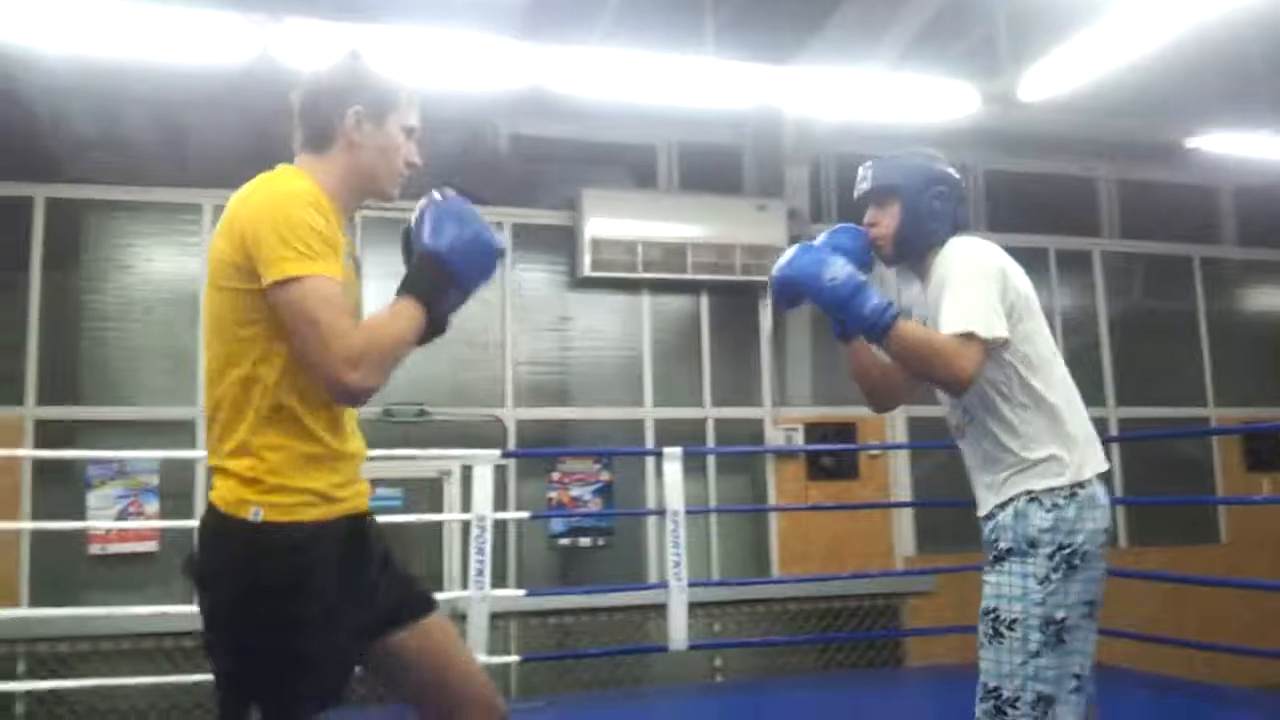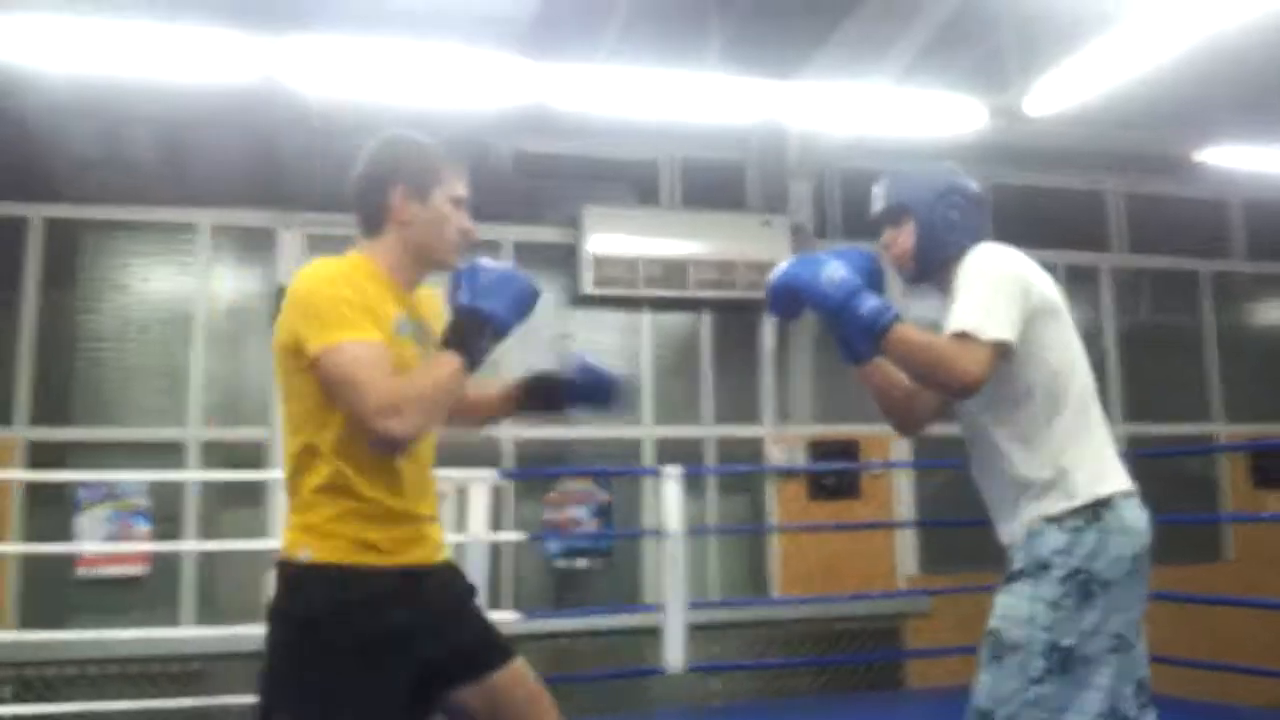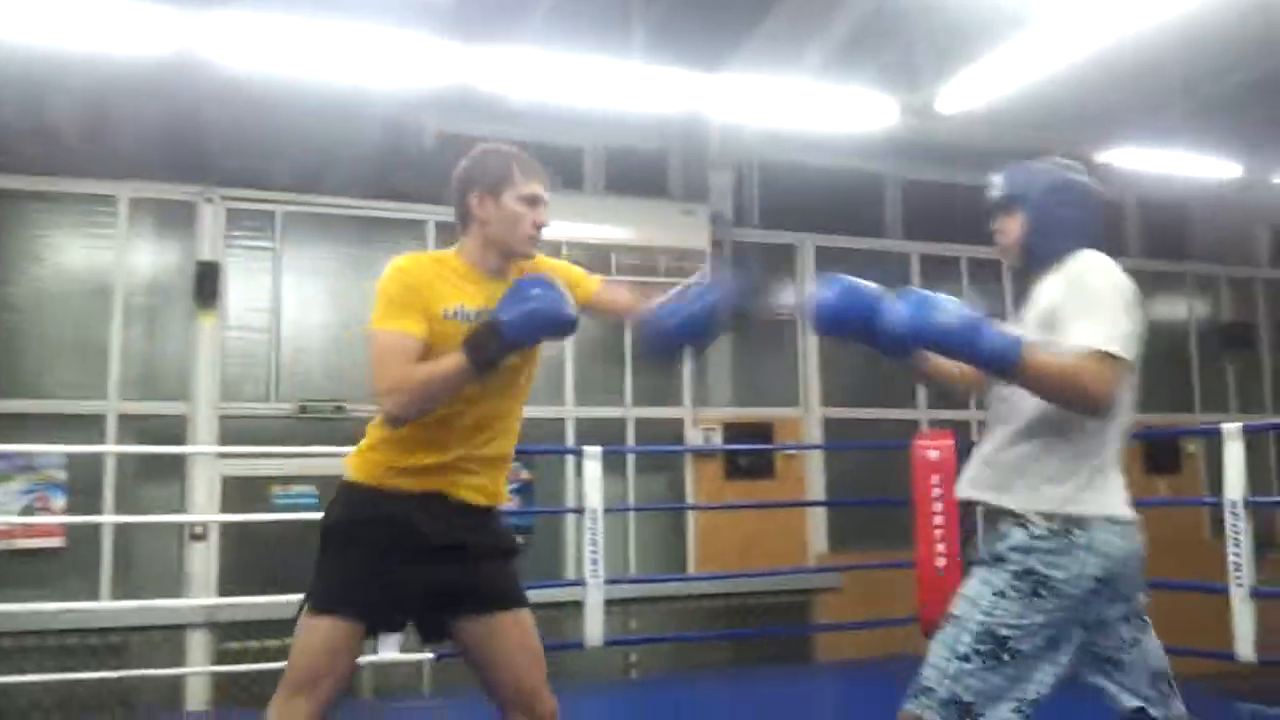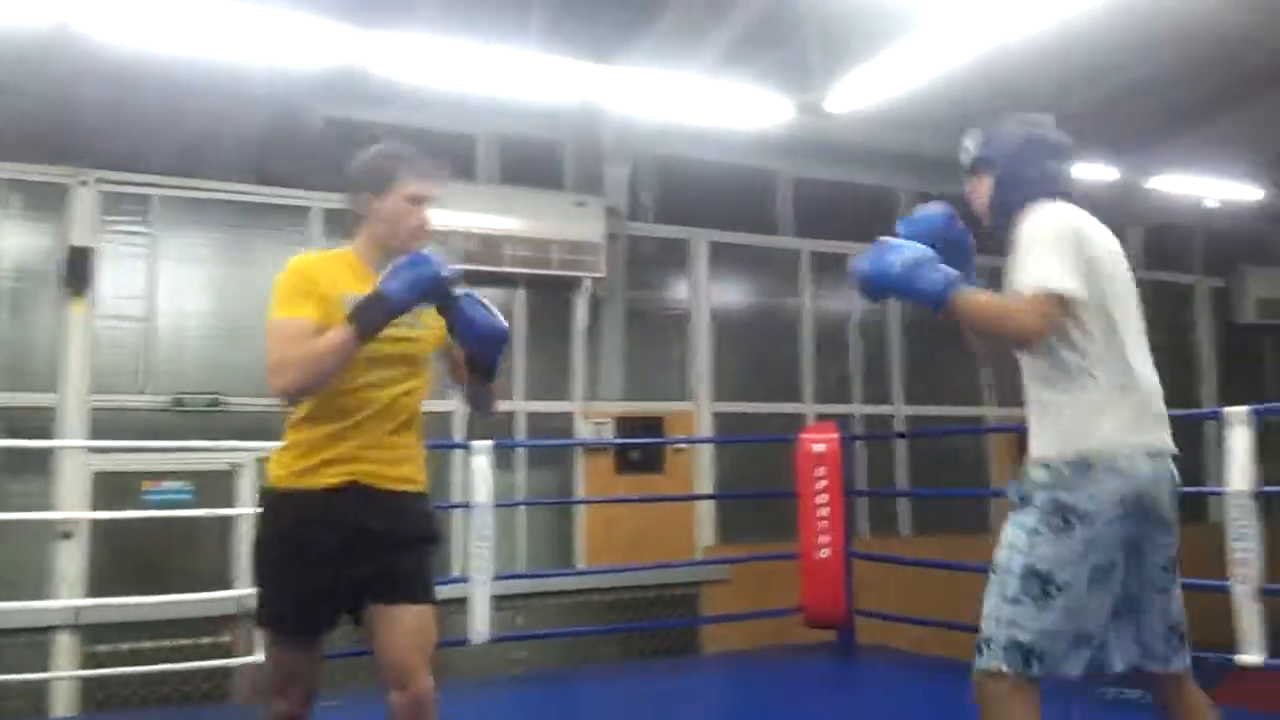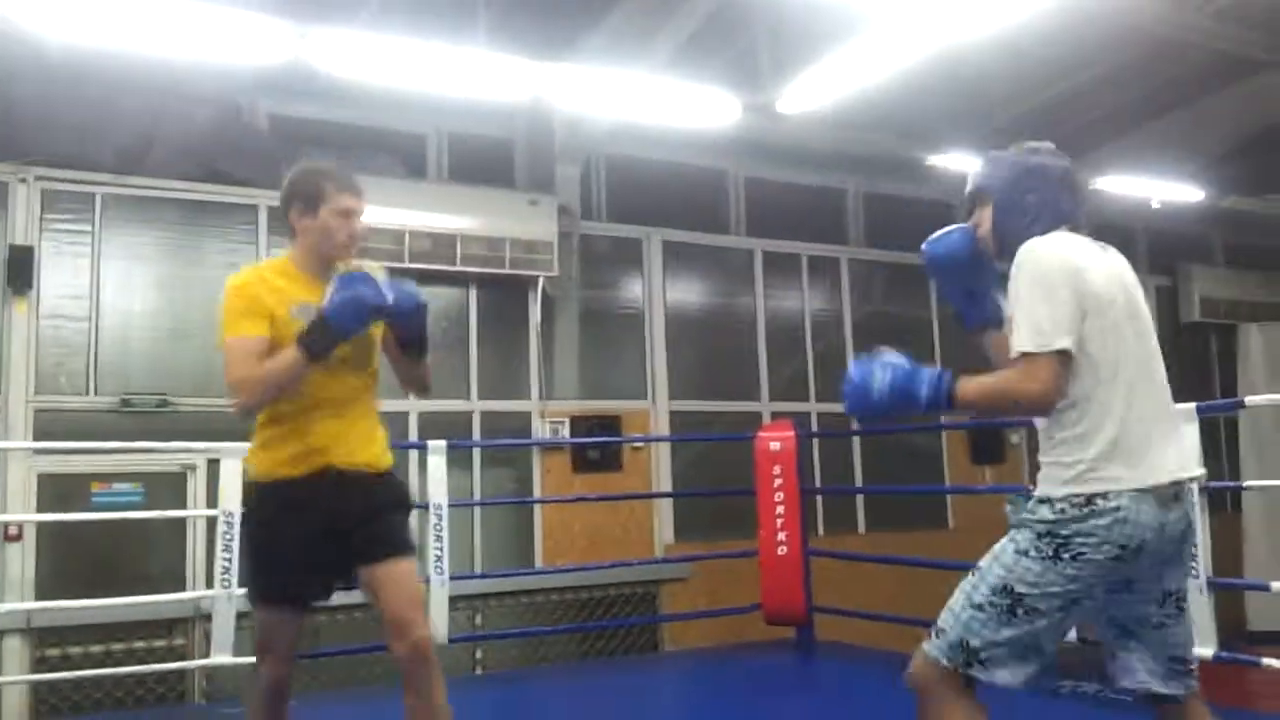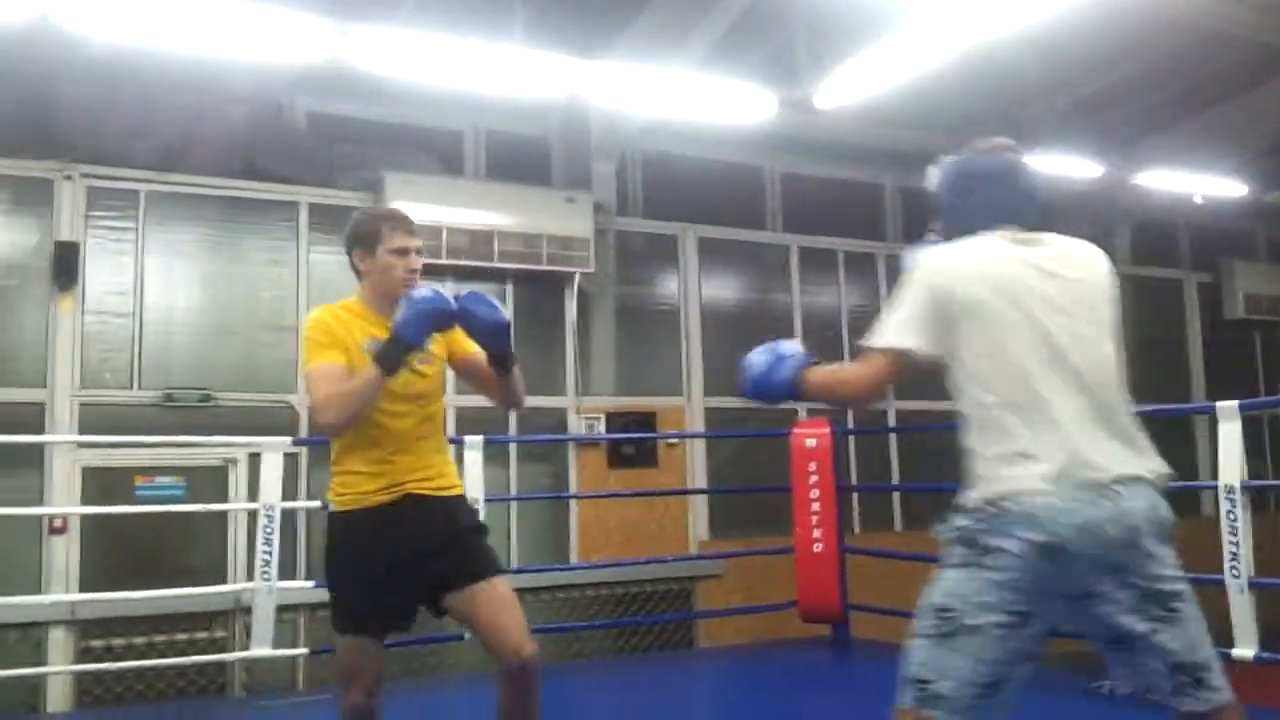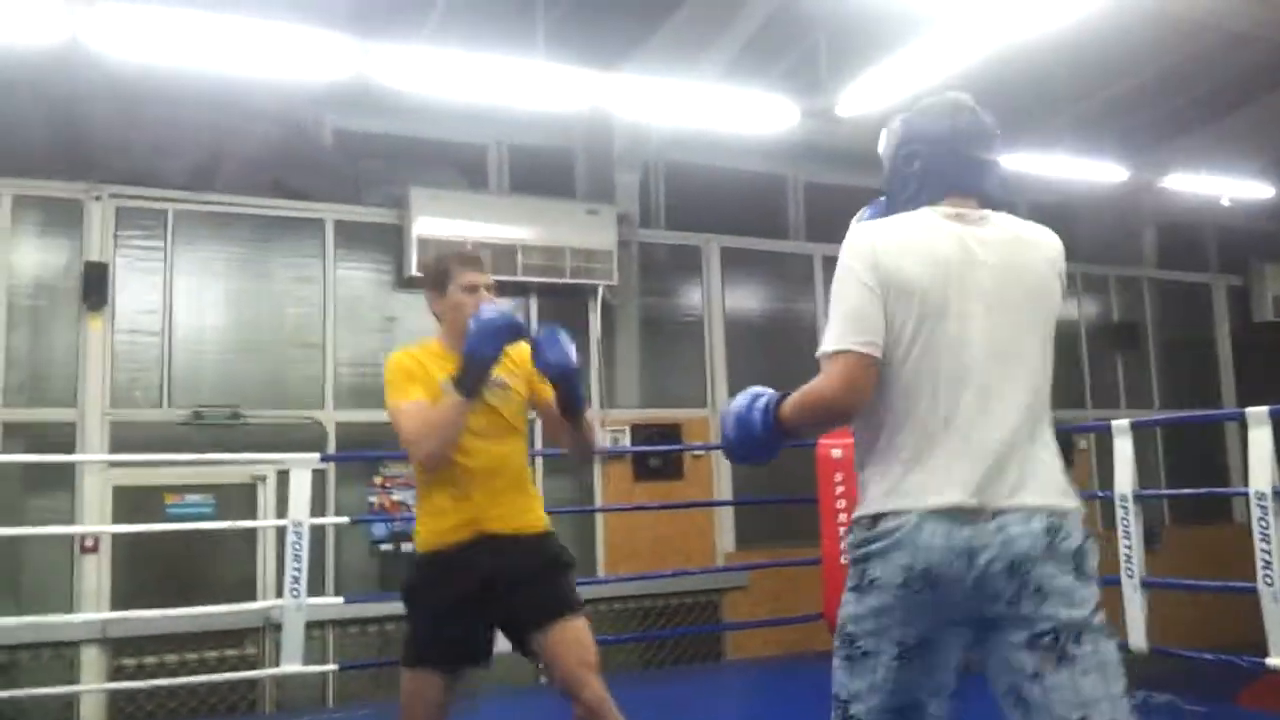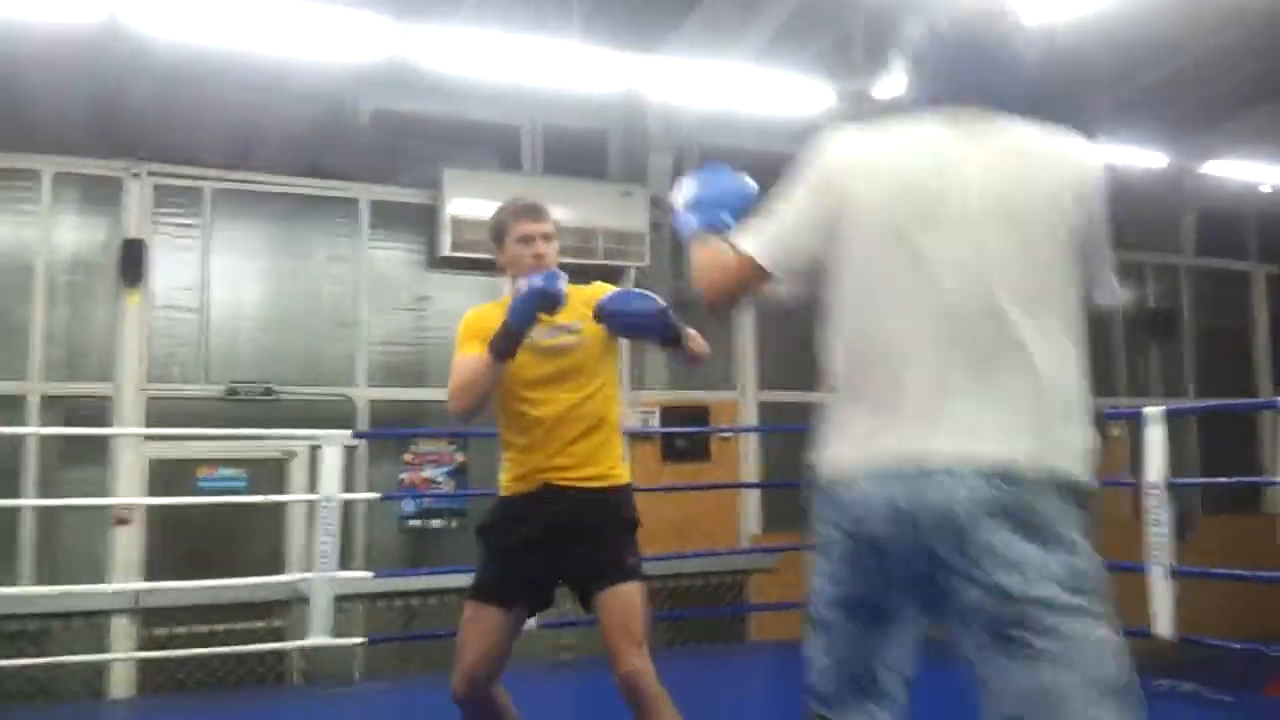
dt=0.3s
person 1, frame 1
left shoulder: (969, 258)
right shoulder: (937, 289)
left elbow: (959, 371)
right elbow: (884, 392)
left wrist: (860, 300)
right wrist: (845, 317)
left hip: (1043, 504)
right hip: (1028, 508)
person 1, frame 2
left shoulder: (992, 265)
right shoulder: (977, 291)
left elbow: (963, 374)
right elbow: (912, 415)
left wrist: (853, 306)
right wrist: (853, 335)
left hip: (1073, 527)
right hip: (1093, 523)
person 1, frame 3
left shoulder: (1092, 273)
right shoulder: (1051, 296)
left elbow: (1093, 389)
right elbow: (965, 376)
left wrist: (984, 340)
right wrist: (891, 325)
left hip: (1053, 538)
right hip: (1097, 537)
person 1, frame 4
left shoulder: (1052, 222)
right shoulder: (1082, 234)
left elbow: (1031, 324)
right elbow: (1034, 340)
left wrist: (931, 282)
right wrist: (952, 272)
left hip: (1087, 471)
right hip: (1144, 468)
right knee: (1168, 670)
person 1, frame 5
left shoulder: (1043, 256)
right shoulder: (1108, 260)
left elbow: (1036, 387)
left wrist: (928, 389)
right wrist: (976, 302)
left hip: (1090, 508)
right hip: (1163, 505)
person 1, frame 6
left shoulder: (943, 265)
right shoulder: (1092, 262)
left elbow: (866, 378)
left wrist: (789, 375)
left hip: (1016, 516)
right hip: (1124, 503)
person 1, frame 7
left shoulder: (875, 242)
right shoulder: (1044, 248)
left elbow: (844, 392)
left wrist: (769, 414)
left hip: (907, 534)
right hip: (1034, 529)
person 1, frame 8
left shoulder: (846, 154)
right shoulder: (1071, 166)
left elbow: (716, 285)
left wrist: (702, 223)
left hip: (862, 483)
right hip: (1010, 492)
person 2, frame 1
left shoulder: (314, 215)
right shoulder: (282, 203)
right elbow: (350, 371)
left wrist: (426, 298)
right wrist: (430, 287)
left hip: (335, 526)
right hip: (278, 538)
person 2, frame 2
left shoulder: (441, 293)
right shoulder: (328, 289)
right elbow: (395, 420)
left wrist: (537, 392)
right wrist: (469, 335)
left hip: (419, 576)
right hip: (339, 584)
person 2, frame 3
left shoulder: (546, 280)
right shoulder: (414, 276)
left elbow: (643, 310)
right elbow: (396, 401)
left wrist: (692, 304)
right wrist: (493, 341)
left hip: (471, 518)
right hip: (380, 505)
person 2, frame 4
left shoulder: (433, 291)
right shoulder: (307, 274)
left elbow: (479, 397)
right elbow: (288, 380)
left wrist: (482, 359)
right wrist: (375, 309)
left hip: (394, 502)
right hip: (305, 500)
person 2, frame 5
left shoulder: (368, 285)
right shoulder: (252, 286)
left elbow: (418, 384)
right elbow: (246, 393)
left wrist: (413, 335)
right wrist: (321, 334)
left hip: (366, 478)
right hip: (284, 486)
left knee: (416, 642)
right knee: (275, 669)
person 2, frame 6
left shoulder: (439, 321)
right shoulder: (329, 324)
left elbow: (511, 399)
right elbow: (329, 416)
left wrist: (500, 349)
right wrist: (396, 348)
left hip: (441, 508)
right hip: (365, 517)
left knee: (520, 656)
person 2, frame 7
left shoulder: (519, 357)
right shoulder: (409, 365)
left elbow: (582, 444)
right elbow: (424, 452)
left wrist: (570, 388)
right wrist: (471, 372)
left hip: (525, 544)
right hip: (449, 554)
person 2, frame 8
left shoulder: (597, 302)
right shoulder: (482, 321)
left elbow: (698, 350)
right elbow: (460, 405)
left wrist: (665, 325)
right wrist: (510, 333)
left hip: (598, 498)
right hip: (525, 503)
left knee: (633, 670)
